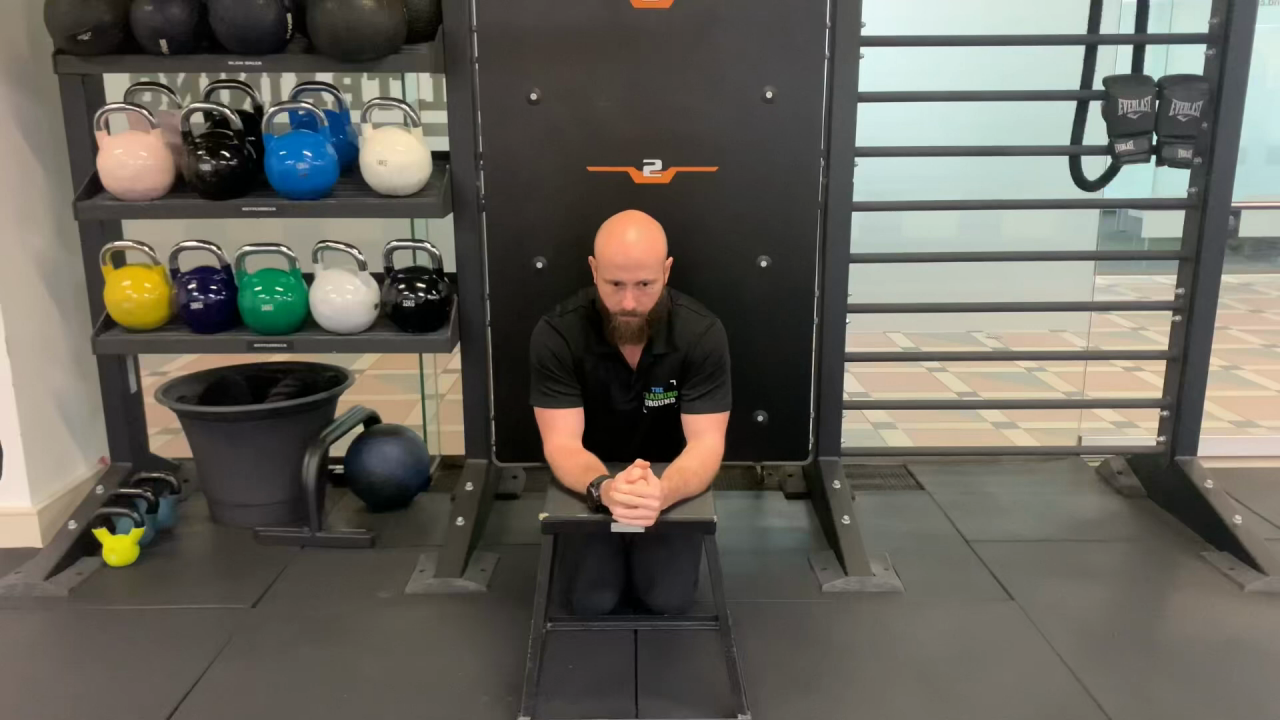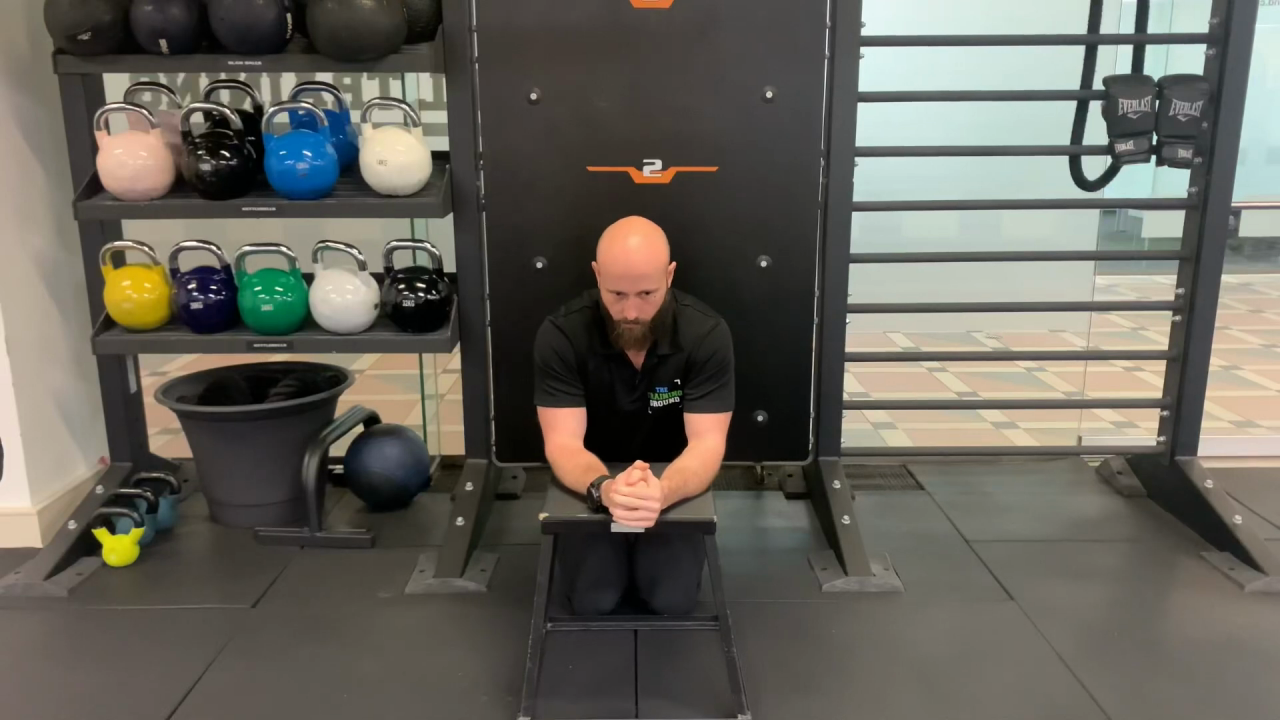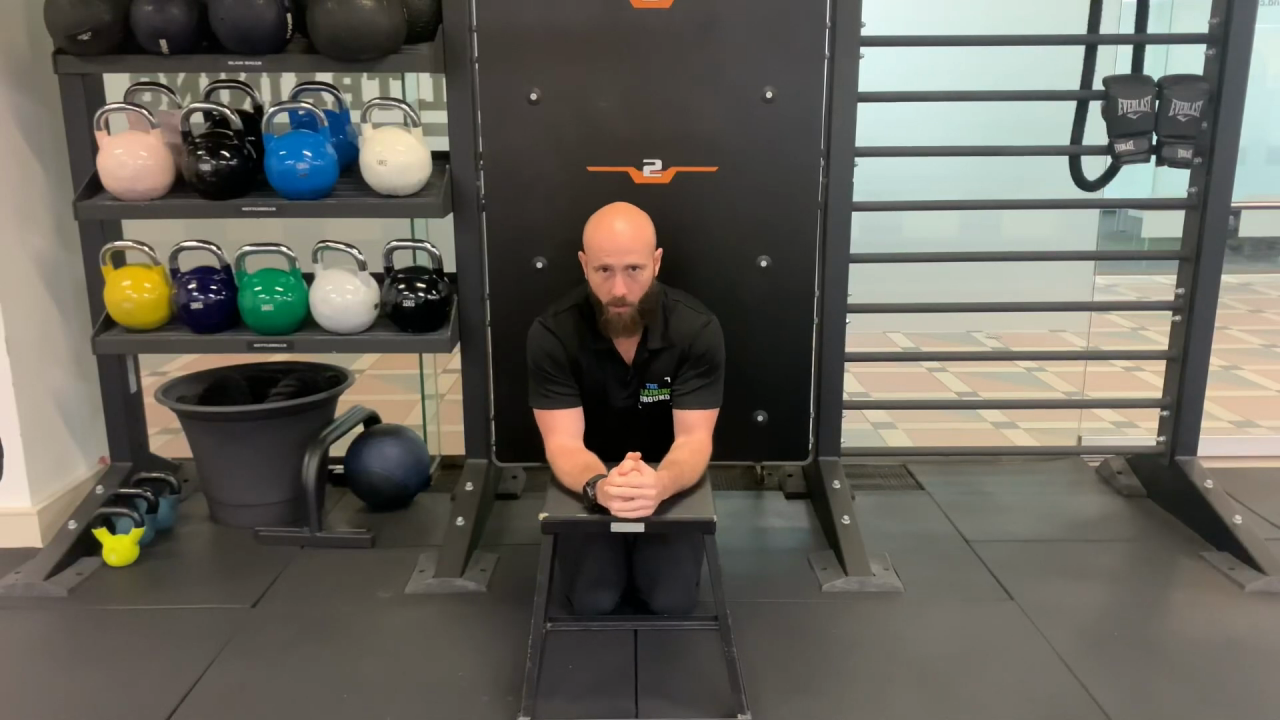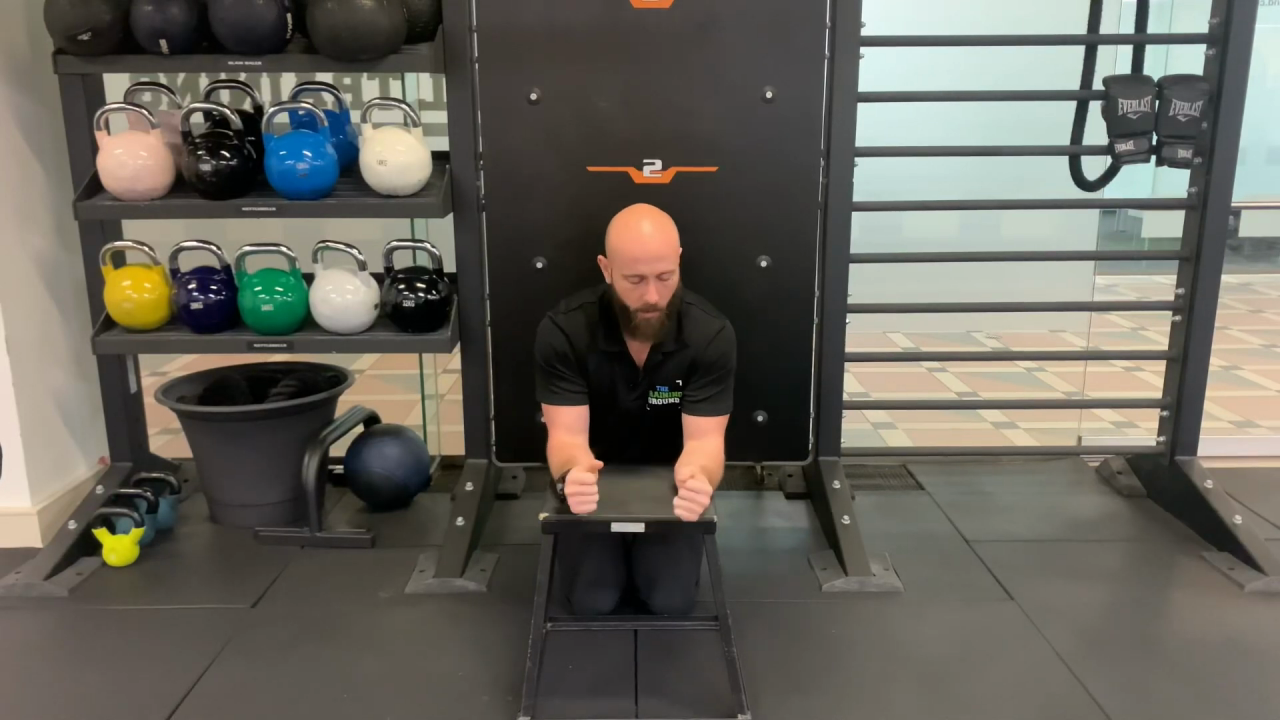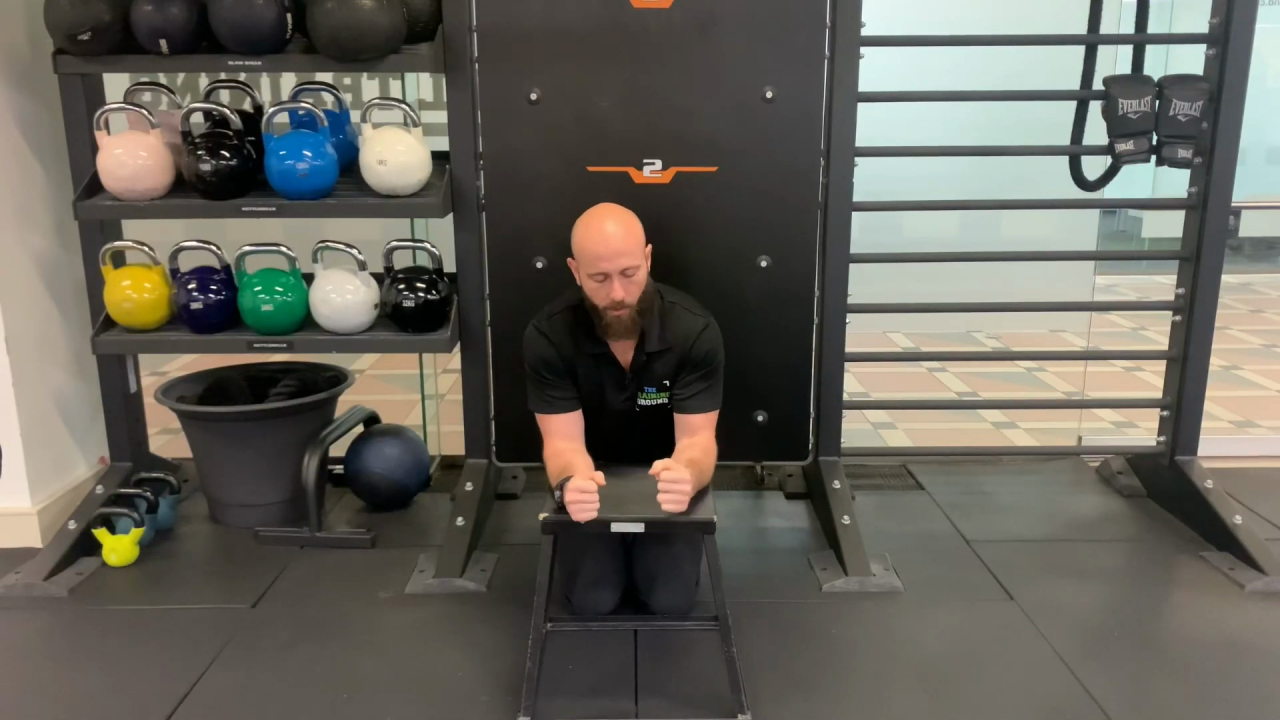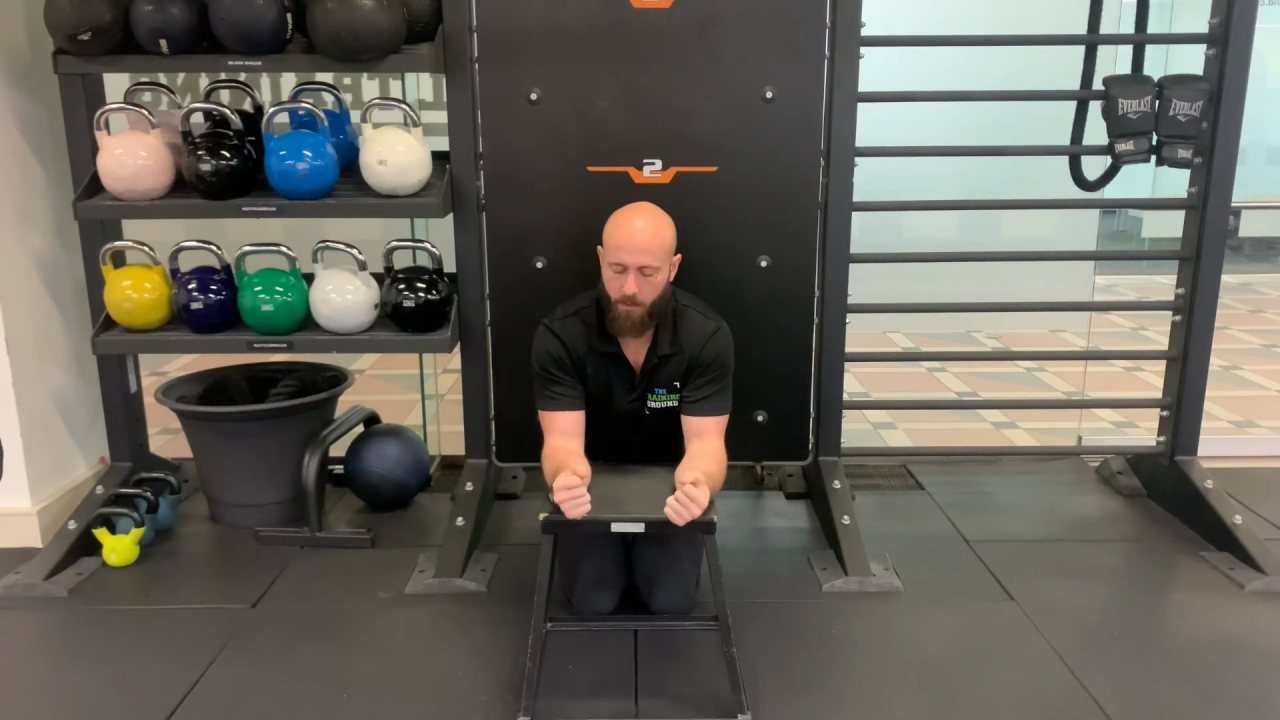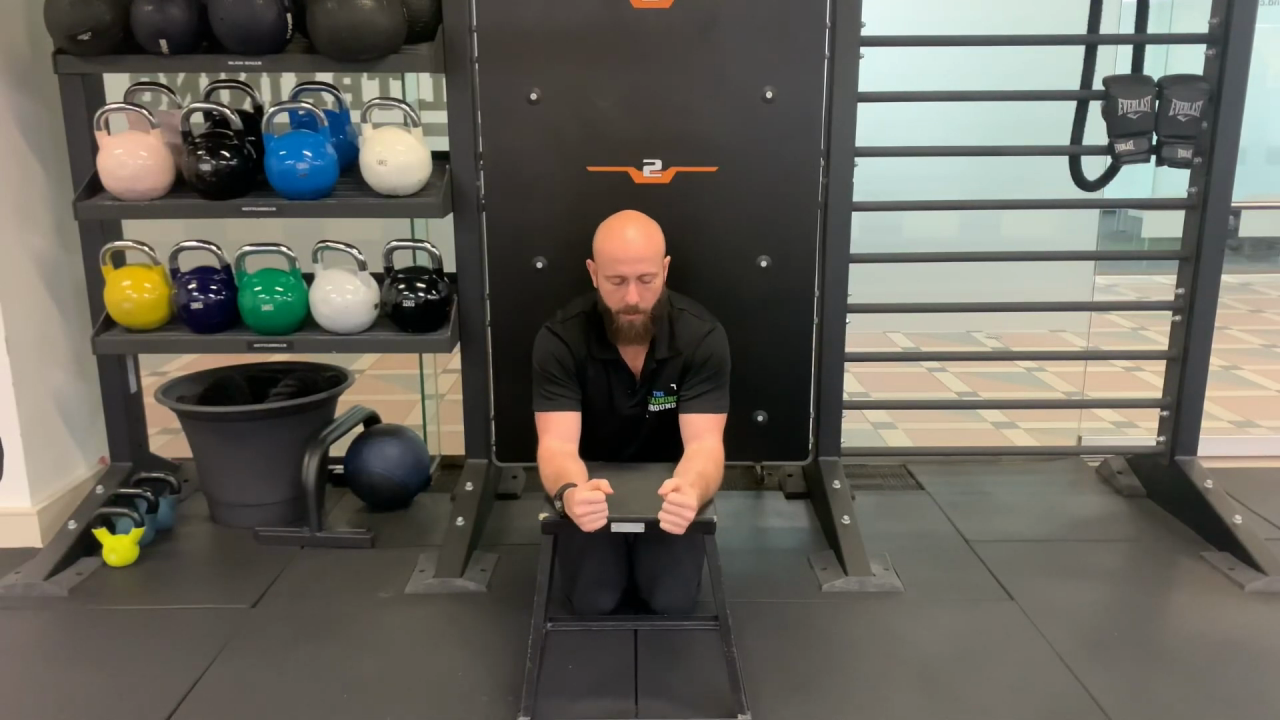
dt=0.5s
person 1, frame 1
left shoulder: (702, 334)
right shoulder: (556, 335)
left elbow: (706, 442)
right elbow: (561, 442)
left wrist: (663, 492)
right wrist: (604, 488)
left hip: (669, 480)
right hip: (589, 482)
left knee: (670, 597)
right knee: (590, 599)
left ankle: (642, 549)
person 1, frame 2
left shoulder: (707, 334)
right shoulder: (561, 334)
left elbow: (707, 442)
right elbow: (562, 442)
left wrist: (662, 492)
right wrist: (605, 488)
left hip: (671, 479)
right hip: (592, 480)
left knee: (673, 598)
right knee: (591, 598)
left ankle: (645, 551)
person 1, frame 3
left shoulder: (698, 329)
right shoulder: (551, 334)
left elbow: (693, 437)
right elbow: (564, 441)
left wrist: (659, 484)
right wrist: (600, 487)
left hip: (666, 478)
right hip: (588, 479)
left knee: (673, 599)
right knee: (591, 599)
left ankle: (643, 552)
person 1, frame 4
left shoulder: (711, 335)
right shoulder: (562, 331)
left elbow: (703, 440)
right elbow: (567, 434)
left wrist: (697, 481)
right wrist: (571, 475)
left hip: (667, 481)
right hip: (594, 479)
left knee: (671, 599)
right knee: (590, 599)
left ankle: (645, 549)
right ankle: (614, 550)
person 1, frame 5
left shoulder: (695, 331)
right shoulder: (546, 336)
left elbow: (696, 437)
right elbow: (564, 440)
left wrist: (686, 477)
right wrist: (571, 483)
left hip: (664, 482)
right hip: (591, 483)
left knee: (672, 600)
right knee: (591, 600)
left ankle: (641, 549)
right ankle: (615, 551)
person 1, frame 6
left shoulder: (708, 337)
right shoulder: (559, 336)
left elbow: (704, 442)
right elbow: (563, 440)
left wrist: (698, 487)
right wrist: (563, 480)
left hip: (667, 486)
right hip: (593, 485)
left knee: (671, 599)
right knee: (591, 599)
left ankle: (644, 549)
right ankle: (613, 549)
person 1, frame 7
left shoulder: (703, 337)
right shoulder: (558, 340)
left elbow: (704, 442)
right elbow: (557, 443)
left wrist: (690, 492)
right wrist: (570, 493)
left hip: (668, 488)
right hip: (592, 488)
left knee: (673, 598)
right knee: (592, 598)
left ankle: (645, 552)
right ankle: (616, 554)
